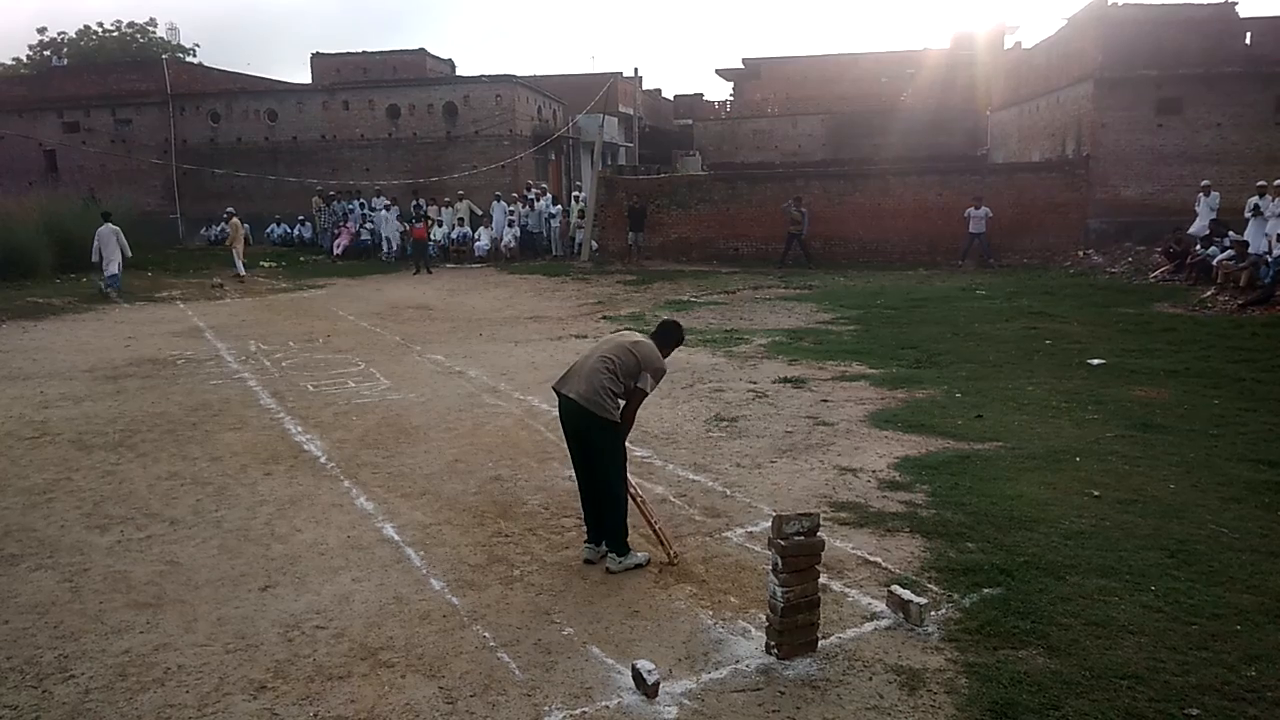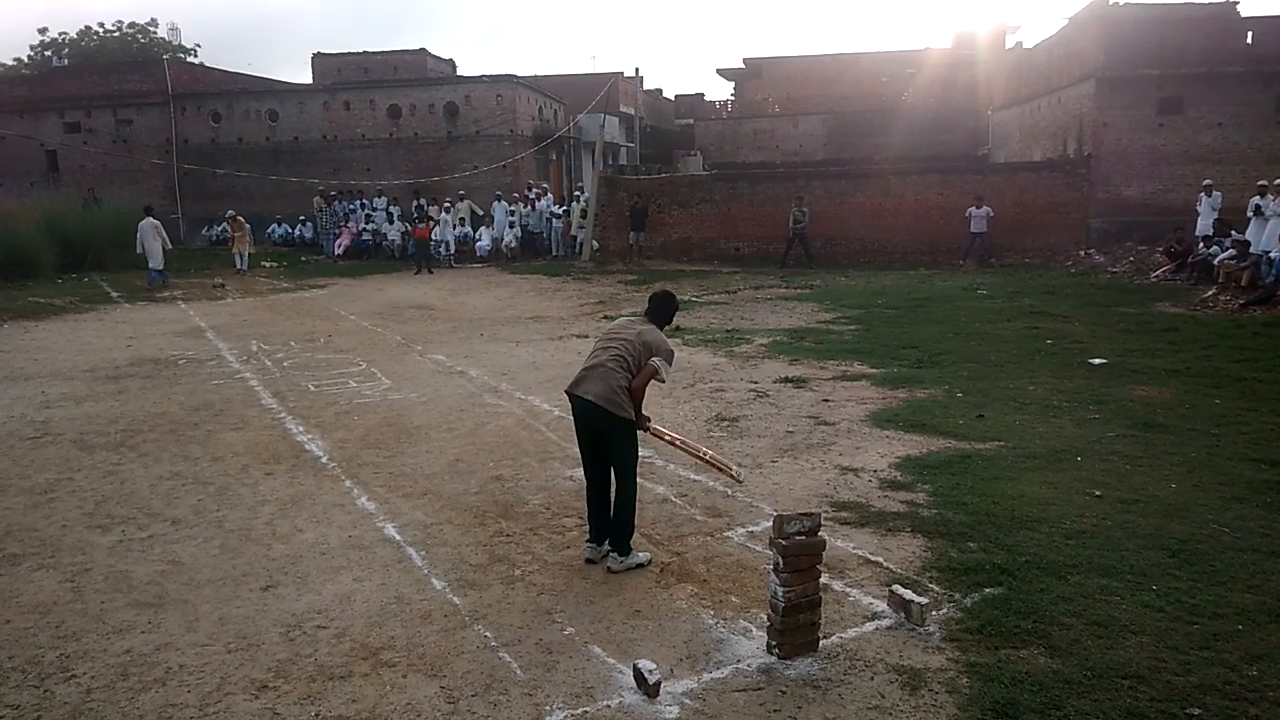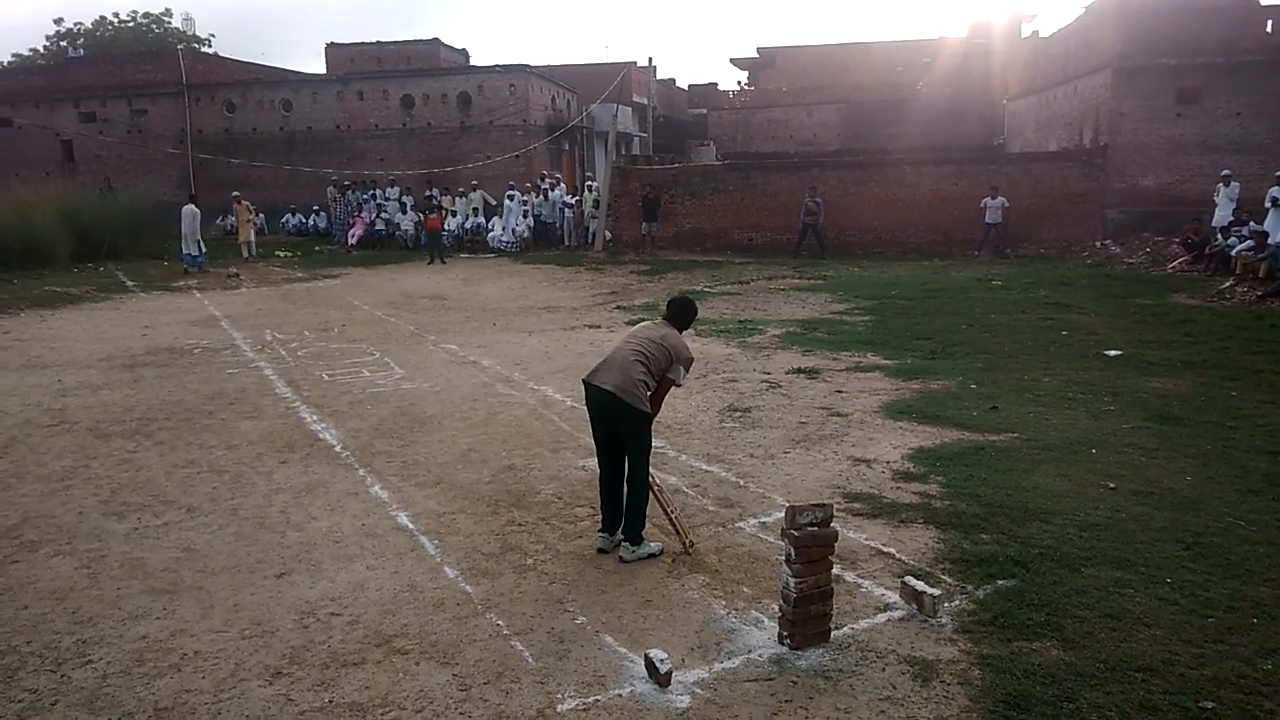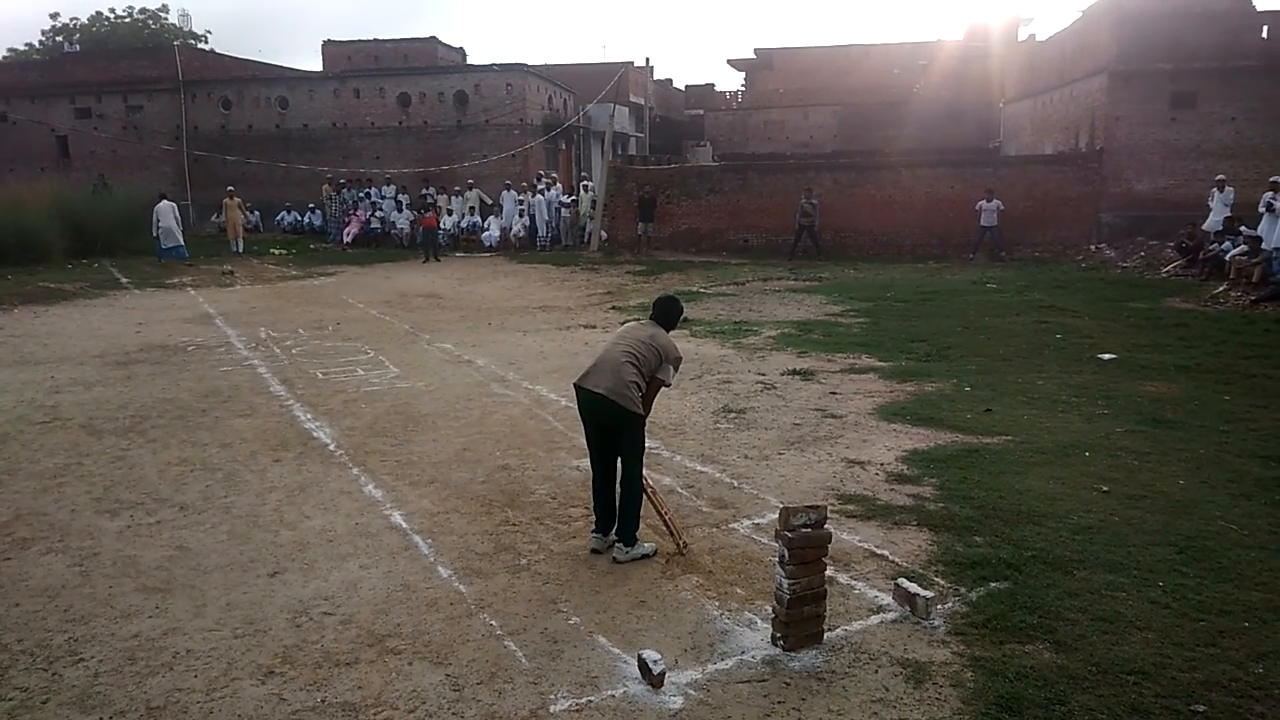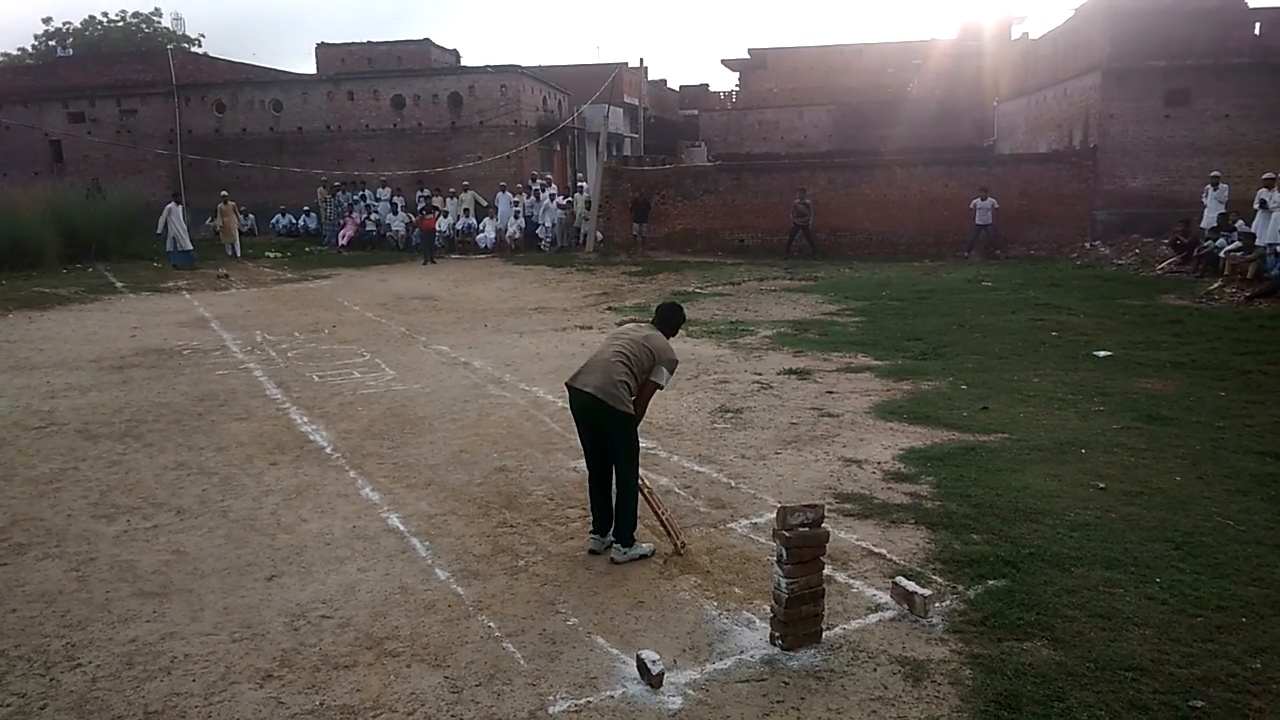
dt=1s
person 1, frame 1
left shoulder: (626, 337)
right shoulder: (656, 363)
right elbow: (630, 410)
right wrist: (617, 444)
left hip: (567, 397)
right hip: (595, 407)
left knee: (588, 479)
right knee: (614, 484)
left ankle: (594, 544)
right ankle: (618, 554)
person 1, frame 2
left shoulder: (620, 324)
right shoulder: (662, 347)
right elbow: (636, 386)
right wrist: (637, 416)
left hip: (579, 396)
right hip: (611, 407)
left knee: (596, 478)
right knee: (625, 482)
left ankle: (596, 543)
right ankle: (620, 553)
person 1, frame 3
left shoulder: (643, 327)
right shoulder: (683, 352)
right elbow: (657, 397)
left wrist: (638, 424)
right wrist: (641, 427)
left hip: (595, 388)
right hip: (628, 399)
left knee: (609, 468)
right knee: (638, 474)
left ankle: (607, 533)
right ankle: (632, 543)
person 1, frame 4
left shoulder: (628, 328)
right shoulder: (671, 351)
right elbow: (648, 397)
right wrist: (636, 425)
left hip: (586, 390)
right hip: (620, 400)
left knee: (602, 469)
right knee: (631, 474)
left ankle: (601, 534)
right ankle: (626, 544)
person 1, frame 5
left shoulder: (626, 328)
right shoulder: (667, 354)
right elbow: (641, 400)
left wrist: (623, 426)
right wrist: (628, 429)
left hip: (578, 389)
right hip: (610, 399)
left knee: (597, 470)
right knee: (627, 476)
left ankle: (599, 535)
right ankle: (623, 545)
